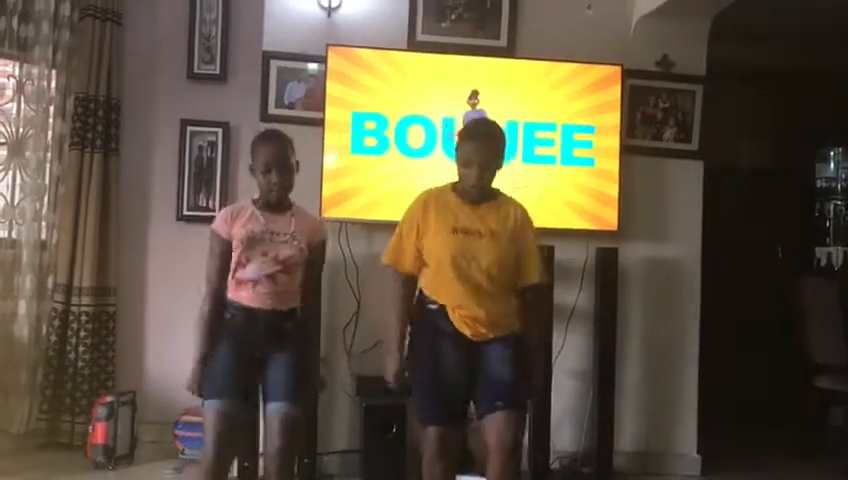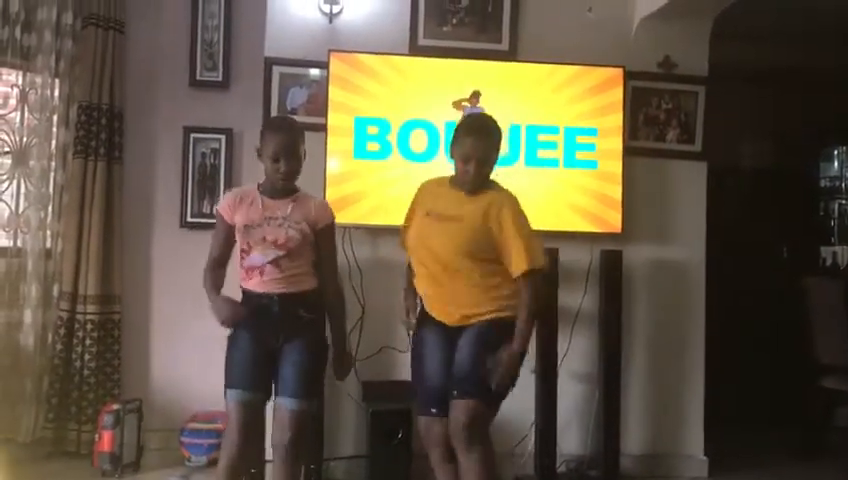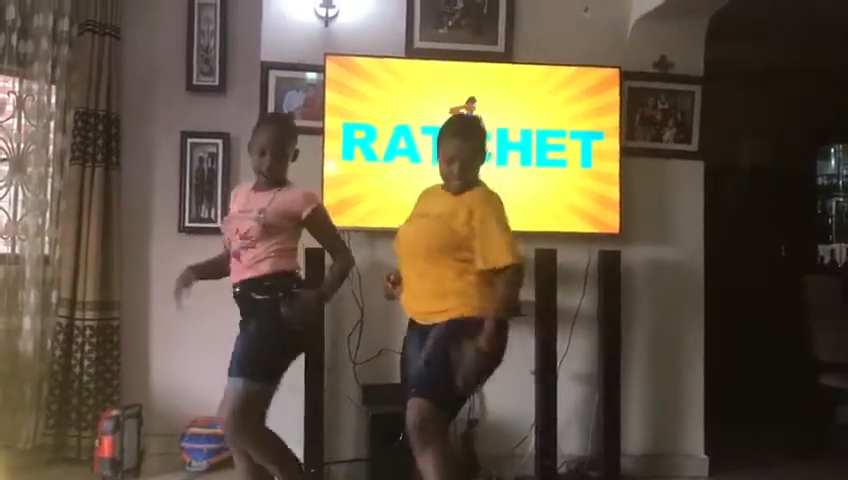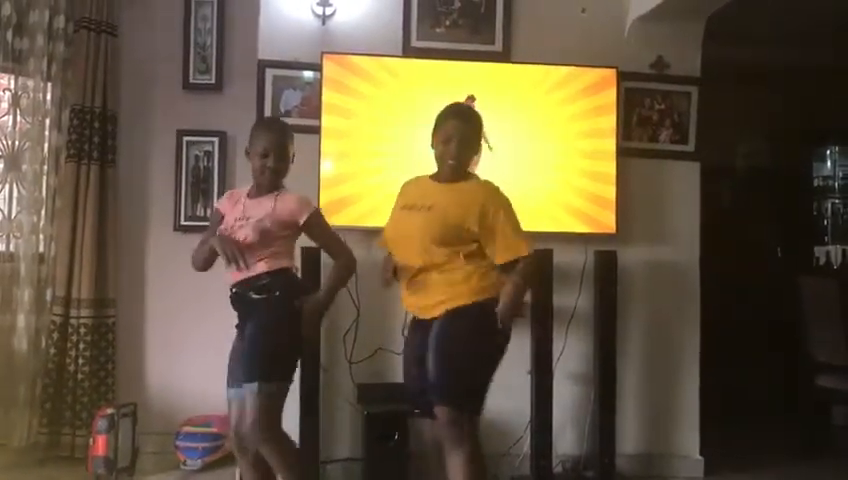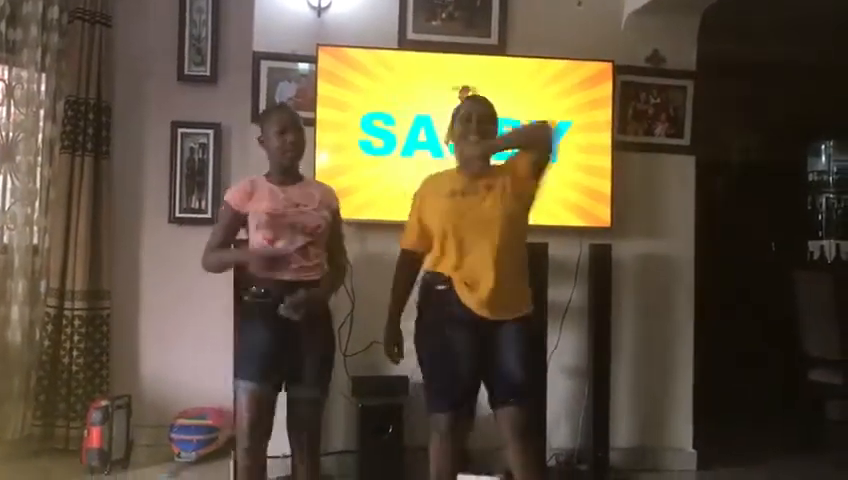
dt=0.5s
person 1, frame 1
left shoulder: (515, 217)
right shoulder: (427, 206)
left elbow: (526, 290)
right elbow: (405, 280)
left wrist: (530, 358)
right wrist: (396, 349)
left hip: (501, 335)
right hip: (441, 330)
left knee: (505, 439)
right knee: (438, 437)
person 1, frame 2
left shoulder: (503, 206)
right shoulder: (427, 192)
left elbow: (529, 278)
left wrist: (518, 344)
right wrist: (411, 288)
left hip: (489, 323)
right hip: (436, 323)
left knee: (466, 423)
right knee: (433, 428)
person 1, frame 3
left shoulder: (483, 204)
right shoulder: (428, 197)
left elbow: (510, 273)
left wrist: (486, 339)
right wrist: (400, 277)
left hip: (464, 324)
right hip: (424, 324)
left knee: (423, 421)
right knee: (422, 426)
person 1, frame 4
left shoulder: (485, 195)
right shoulder: (409, 190)
left elbow: (521, 261)
right elbow: (395, 249)
left wrist: (509, 298)
right wrist: (389, 267)
left hip: (472, 314)
right hip: (427, 318)
left knee: (452, 422)
right knee: (443, 426)
person 1, frame 5
left shoulder: (516, 177)
right shoulder: (432, 187)
left elbow: (543, 133)
right elbow: (410, 257)
left wrist: (492, 146)
right wrist: (393, 321)
left hip: (509, 313)
right hip: (448, 309)
left knee: (517, 421)
right knee: (448, 421)
person 2, frame 1
left shoulder: (311, 228)
right shoulder: (231, 218)
left elbow: (311, 296)
right elbow: (213, 292)
right wrist: (200, 360)
left hip: (286, 336)
right hip: (234, 332)
left knee: (281, 447)
right knee: (216, 446)
person 2, frame 2
left shoulder: (317, 211)
right shoulder: (236, 202)
left elbow: (329, 280)
right elbow: (214, 264)
left wrist: (340, 343)
right wrist: (216, 300)
left hip: (303, 320)
right hip: (253, 318)
left knee: (290, 439)
right knee: (240, 436)
person 2, frame 3
left shoulder: (299, 199)
right shoulder: (239, 195)
left elbow: (343, 258)
left wrist: (318, 297)
right wrist: (194, 271)
left hip: (278, 306)
right hip: (250, 309)
left knee: (236, 422)
right knee: (240, 426)
person 2, frame 4
left shoulder: (294, 204)
right shoulder: (230, 201)
left elbow: (345, 259)
right elbow: (198, 261)
left wrist: (322, 301)
right wrist: (215, 240)
left hip: (277, 304)
right hip: (246, 312)
left knee: (259, 424)
right knee: (242, 434)
person 2, frame 5
left shoulder: (323, 195)
right shoulder: (245, 192)
left elbow: (338, 264)
right elbow: (209, 258)
left wrist: (315, 296)
right wrist: (243, 255)
left hip: (312, 311)
right hip: (262, 310)
left knee: (306, 431)
right knee: (250, 427)
